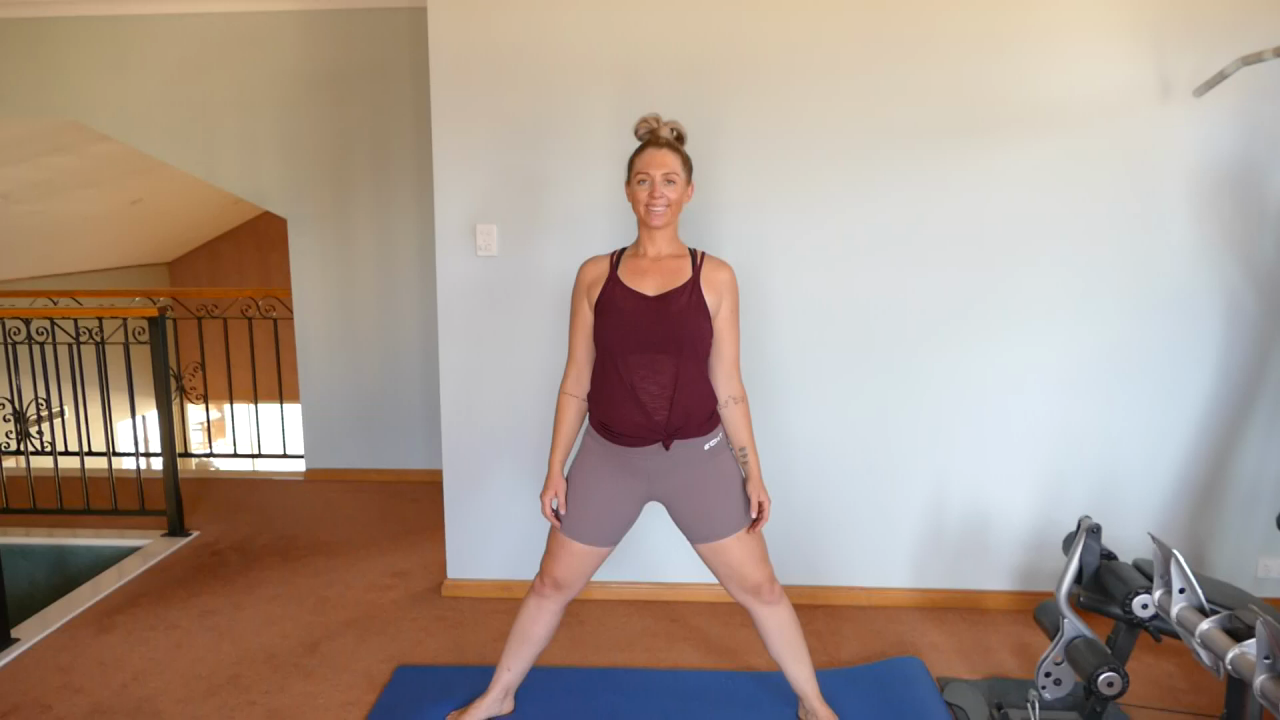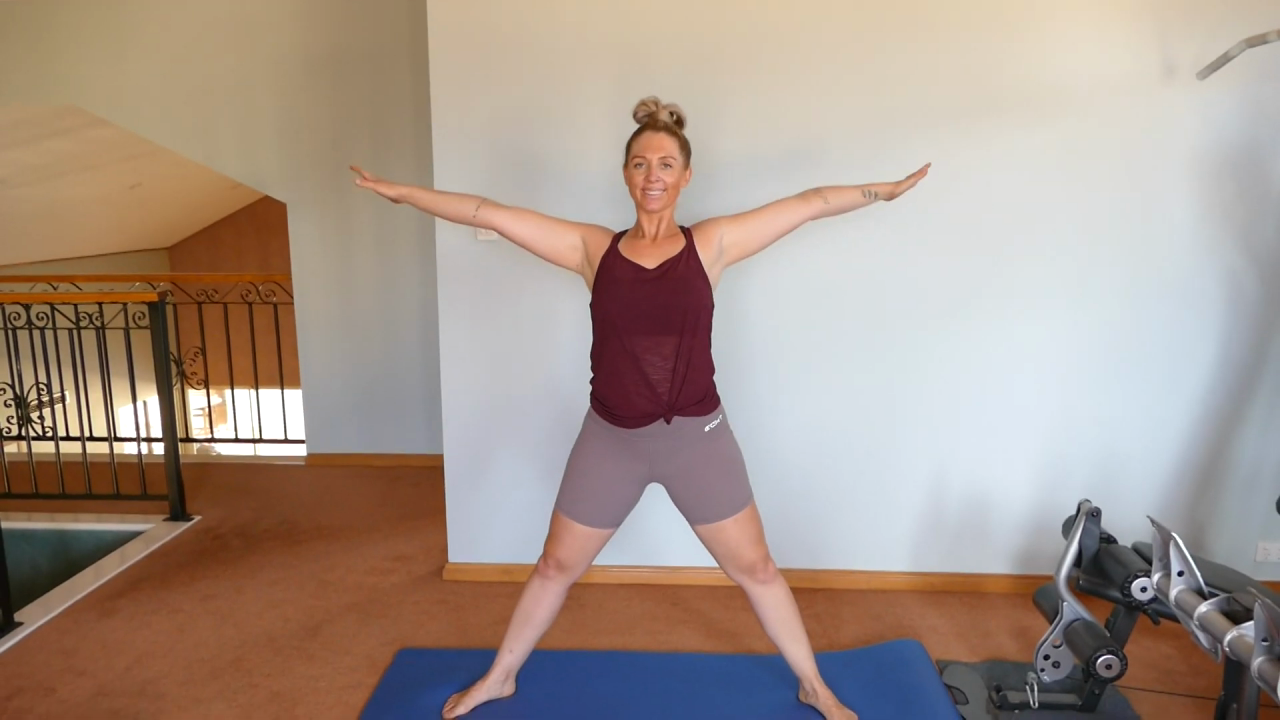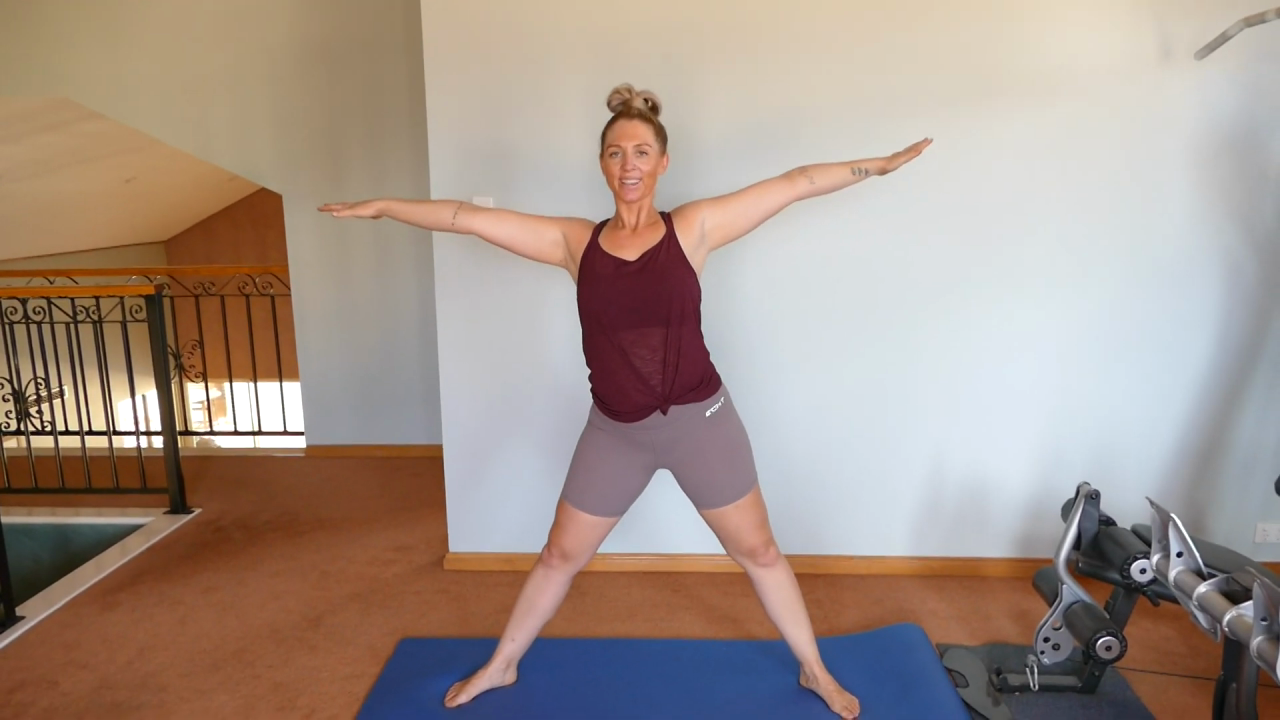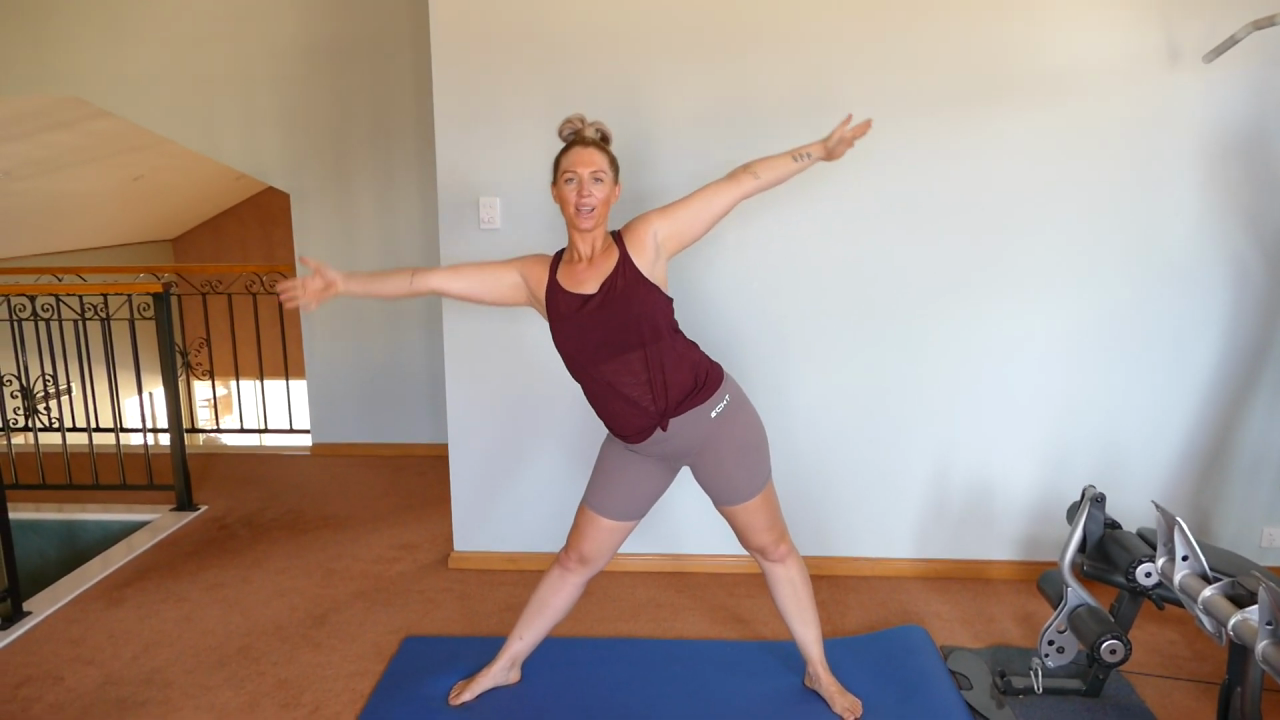
dt=1s
person 1, frame 1
left shoulder: (715, 277)
right shoulder: (594, 276)
left elbow: (728, 386)
right elbow: (576, 383)
left wrist: (754, 472)
right wrist: (555, 469)
left hip: (698, 457)
right hip: (609, 458)
left knee: (759, 588)
right knee: (553, 585)
person 1, frame 2
left shoulder: (711, 243)
right shoulder: (592, 248)
left elbow: (810, 203)
right elbow: (488, 213)
left wrist: (884, 190)
right wrist: (402, 192)
left hip: (697, 437)
right hip: (610, 438)
left knee: (756, 569)
right knee: (557, 567)
person 1, frame 3
left shoulder: (692, 227)
right shoulder: (575, 241)
left elbow: (794, 184)
right elbow: (468, 217)
left wrist: (877, 165)
right wrist: (379, 207)
left hip: (699, 420)
right hip: (614, 431)
left knee: (758, 551)
right knee: (561, 555)
right ankle: (500, 666)
person 1, frame 4
left shoulder: (643, 242)
right shoulder: (538, 280)
left elbow: (738, 184)
right elbow: (434, 281)
left wrist: (814, 151)
right wrist: (344, 283)
left hip: (711, 416)
right hip: (636, 443)
left knee: (772, 546)
right knee: (577, 559)
left ankle: (819, 671)
right ankle: (504, 665)
